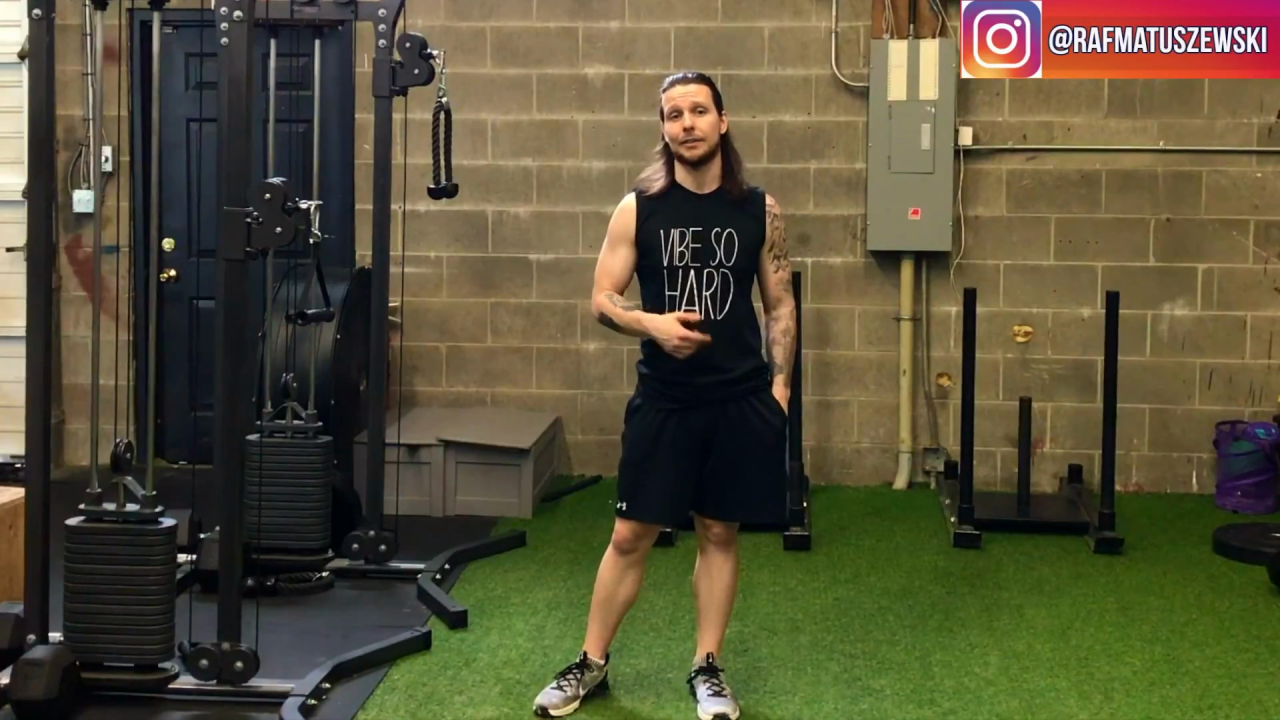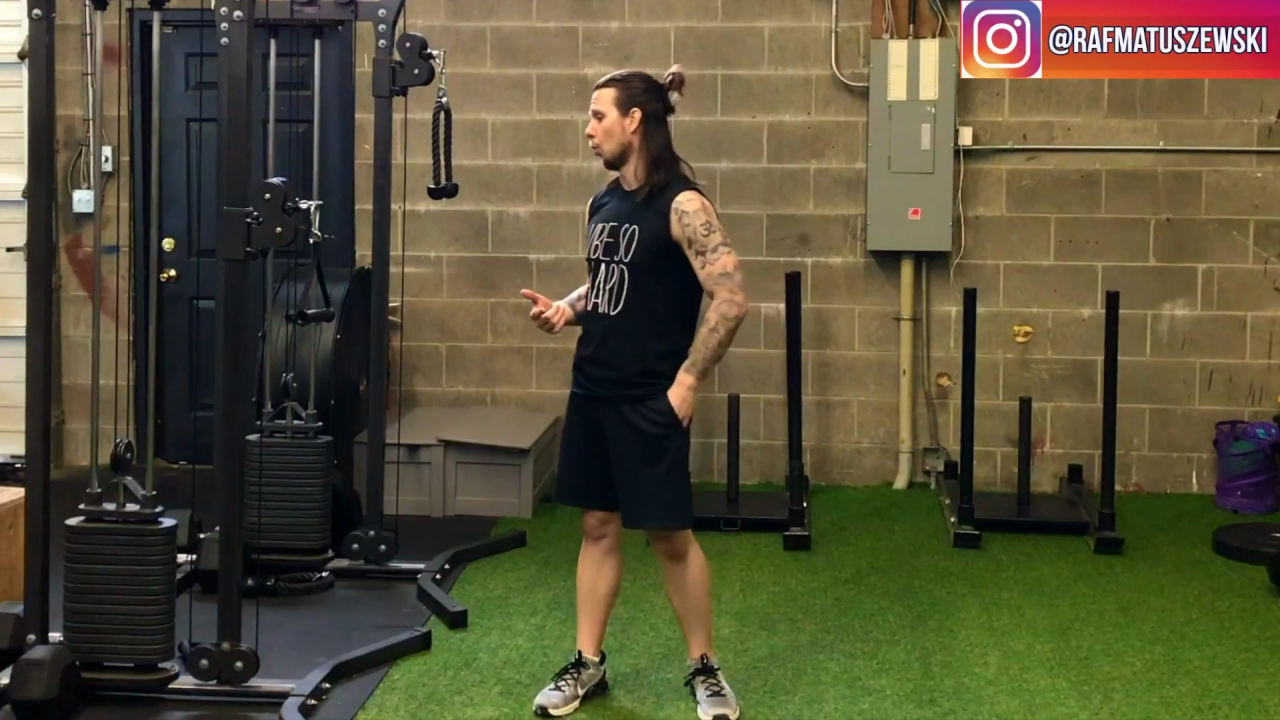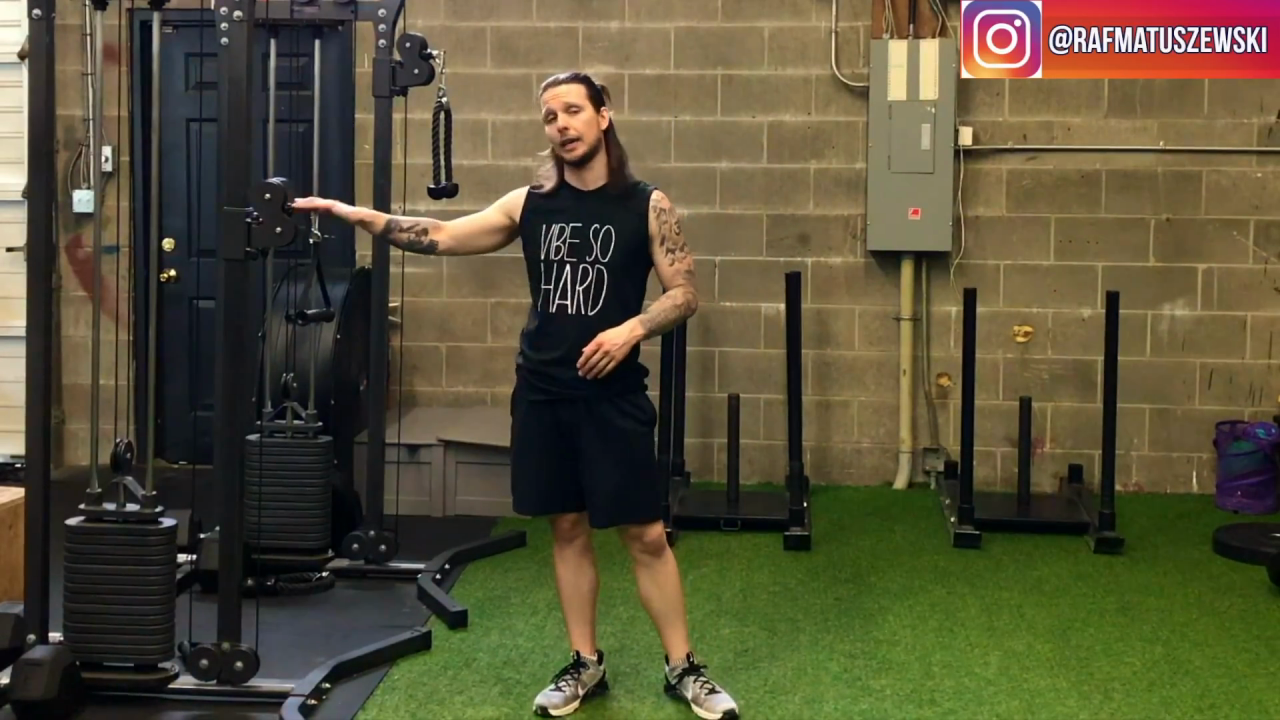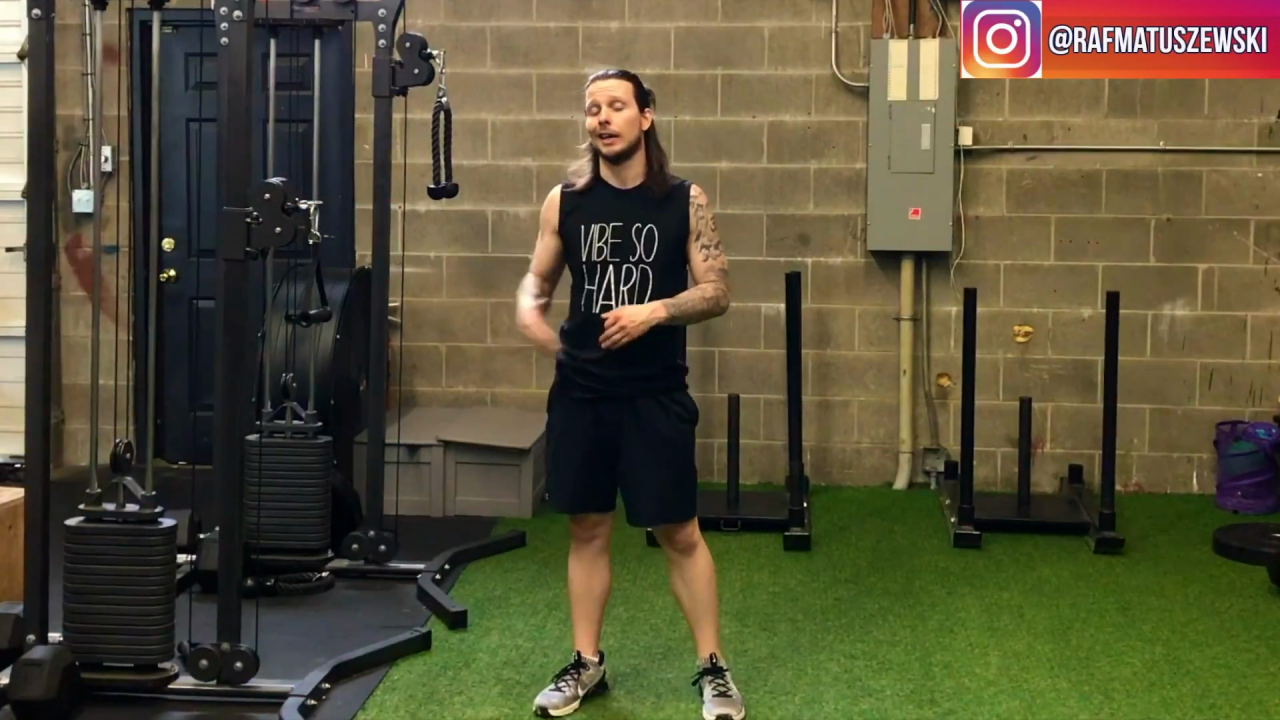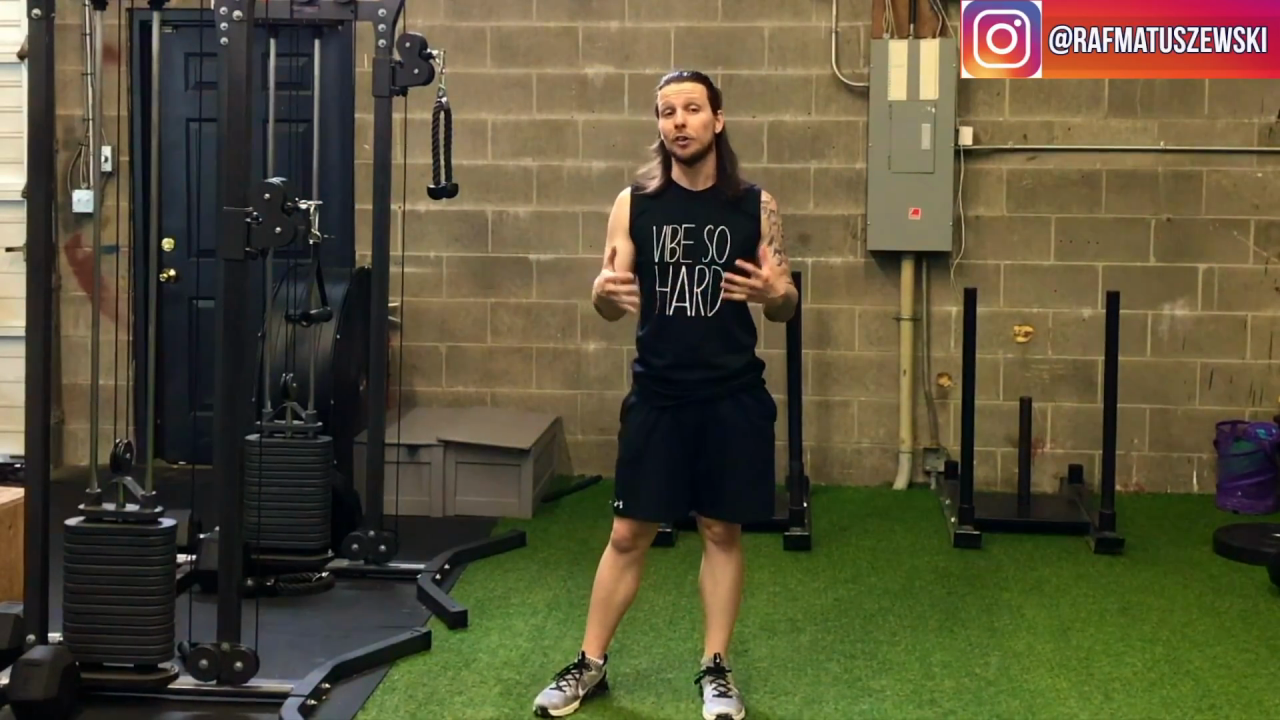
dt=1s
person 1, frame 1
left shoulder: (759, 210)
right shoulder: (638, 208)
left elbow: (780, 304)
right elbow: (603, 298)
left wrist: (780, 383)
right wrist: (652, 322)
left hip: (740, 398)
right hip: (663, 398)
left knee: (719, 533)
right knee: (631, 534)
left ankle: (707, 668)
right ankle: (591, 663)
person 1, frame 2
left shoulder: (683, 205)
right shoulder: (603, 204)
left elbow: (730, 299)
left wrist: (688, 380)
right wrist: (564, 309)
left hip: (650, 398)
right hip: (591, 391)
left knee: (670, 535)
right knee: (597, 526)
left ankle: (703, 666)
right ankle: (588, 663)
person 1, frame 3
left shoulder: (647, 205)
right shoulder: (528, 203)
left elbow: (684, 293)
right elbow: (442, 237)
left wrist: (631, 329)
right wrist: (359, 215)
left hip: (613, 394)
right hip: (541, 393)
left knee: (645, 533)
right knee: (567, 527)
left ankle: (682, 666)
right ankle: (585, 663)
person 1, frame 4
left shoulder: (685, 199)
right shoulder: (565, 198)
left elbow: (714, 289)
right elbow: (540, 276)
left wrist: (653, 311)
right wrist: (529, 307)
left hip: (656, 393)
right hip: (581, 390)
left knee: (678, 532)
right knee: (586, 528)
left ankle: (711, 667)
right ankle: (585, 663)
person 1, frame 5
left shoulder: (755, 204)
right shoulder: (634, 201)
left elbow: (786, 305)
right elbow: (609, 302)
left wrist: (774, 293)
right wrist: (606, 290)
left hip: (734, 395)
right hip: (656, 396)
left knee: (722, 531)
right knee: (629, 533)
left ankle: (714, 667)
right ankle: (590, 664)
